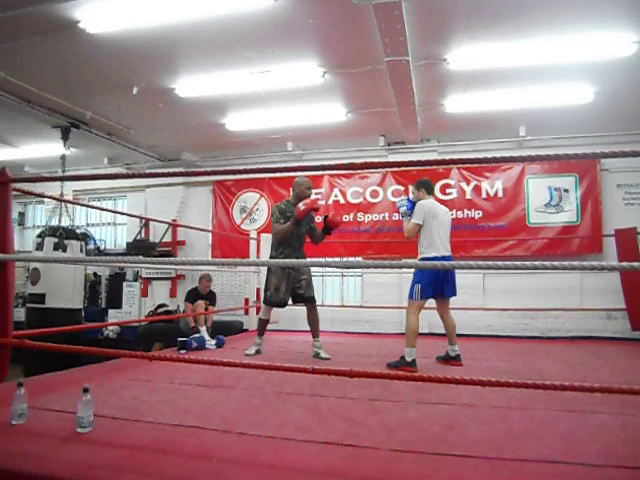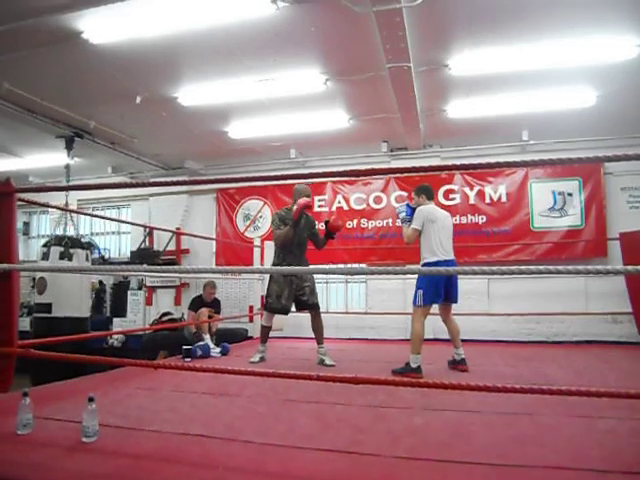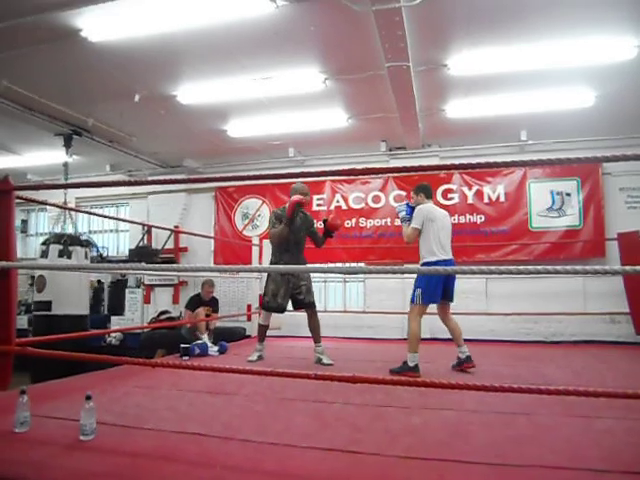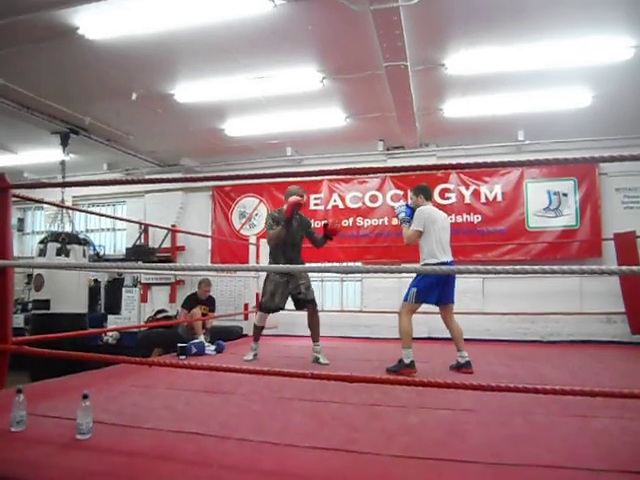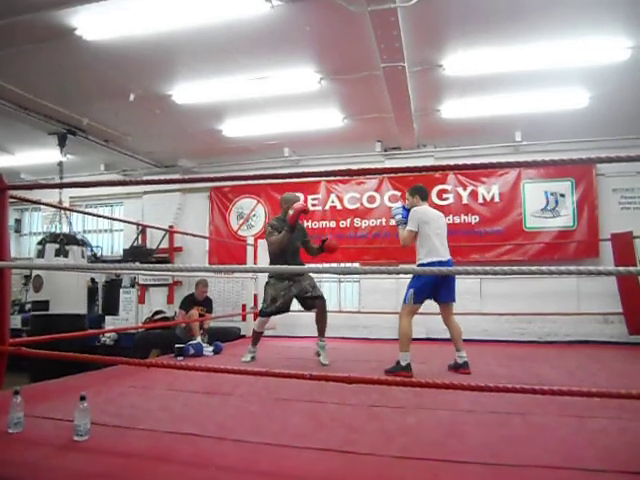
dt=0.1s
person 1, frame 1
left shoulder: (423, 205)
right shoulder: (445, 210)
left elbow: (409, 233)
left wrist: (405, 214)
left hip: (430, 262)
right hip: (446, 261)
left knee: (413, 310)
right knee: (444, 310)
left ankle: (409, 359)
right ankle: (453, 354)
person 1, frame 2
left shoulder: (423, 210)
right shoulder: (445, 214)
left elbow: (409, 239)
left wrist: (405, 220)
left hip: (433, 267)
right hip: (450, 265)
left knee: (418, 316)
right knee: (446, 315)
left ankle: (414, 366)
right ankle: (459, 358)
person 1, frame 3
left shoulder: (422, 209)
right shoulder: (444, 214)
left elbow: (408, 238)
left wrist: (405, 219)
left hip: (432, 267)
right hip: (448, 265)
left knee: (414, 315)
right knee: (445, 315)
left ankle: (411, 364)
right ankle: (465, 357)
person 1, frame 4
left shoulder: (422, 211)
right shoulder: (443, 216)
left elbow: (409, 240)
left wrist: (404, 220)
right wrist: (411, 218)
left hip: (432, 268)
right hip: (447, 267)
left knee: (405, 312)
right knee: (448, 317)
left ankle: (407, 361)
right ankle: (464, 361)
person 1, frame 5
left shoulder: (416, 212)
right shoulder: (439, 215)
left elbow: (405, 240)
left wrist: (399, 222)
left hip: (428, 268)
right hip: (446, 265)
left knee: (406, 315)
right knee: (448, 317)
left ankle: (404, 364)
right ankle: (461, 360)
person 2, frame 1
left shoulder: (308, 212)
right shoulder: (280, 208)
left elbow: (316, 239)
right elbow: (277, 235)
left wrist: (327, 229)
right wrist: (296, 219)
left knee: (311, 303)
right knee: (268, 303)
left ankle: (317, 346)
right ankle: (258, 343)
person 2, frame 2
left shoulder: (309, 219)
right shoulder: (281, 215)
left elbow: (319, 245)
right elbow: (278, 241)
left wrist: (329, 234)
right wrist: (294, 221)
left knee: (315, 310)
right knee: (270, 310)
left ankle: (322, 353)
right ankle: (262, 350)
person 2, frame 3
left shoulder: (306, 218)
right shoulder: (278, 214)
left elbow: (319, 242)
right elbow: (274, 240)
left wrist: (328, 232)
right wrist: (288, 220)
left hip: (299, 270)
right hip: (279, 269)
left knee: (311, 309)
right knee: (267, 309)
left ankle: (319, 352)
right ankle: (259, 349)
person 2, frame 4
left shoulder: (303, 220)
right shoulder: (274, 216)
left elbow: (317, 243)
right elbow: (272, 241)
left wrist: (327, 236)
right wrist: (286, 222)
left hip: (297, 270)
right hip: (278, 271)
left knee: (312, 307)
right knee: (264, 310)
left ankle: (317, 351)
right ankle: (254, 348)
person 2, frame 5
left shoulder: (300, 227)
right shoulder: (274, 224)
left elbow: (310, 250)
right elbow: (273, 249)
left wrist: (322, 247)
right wrist: (289, 227)
left hip: (299, 275)
right hip: (279, 278)
left knee: (320, 302)
right knee: (264, 315)
left ankle: (321, 347)
right ankle: (251, 350)
